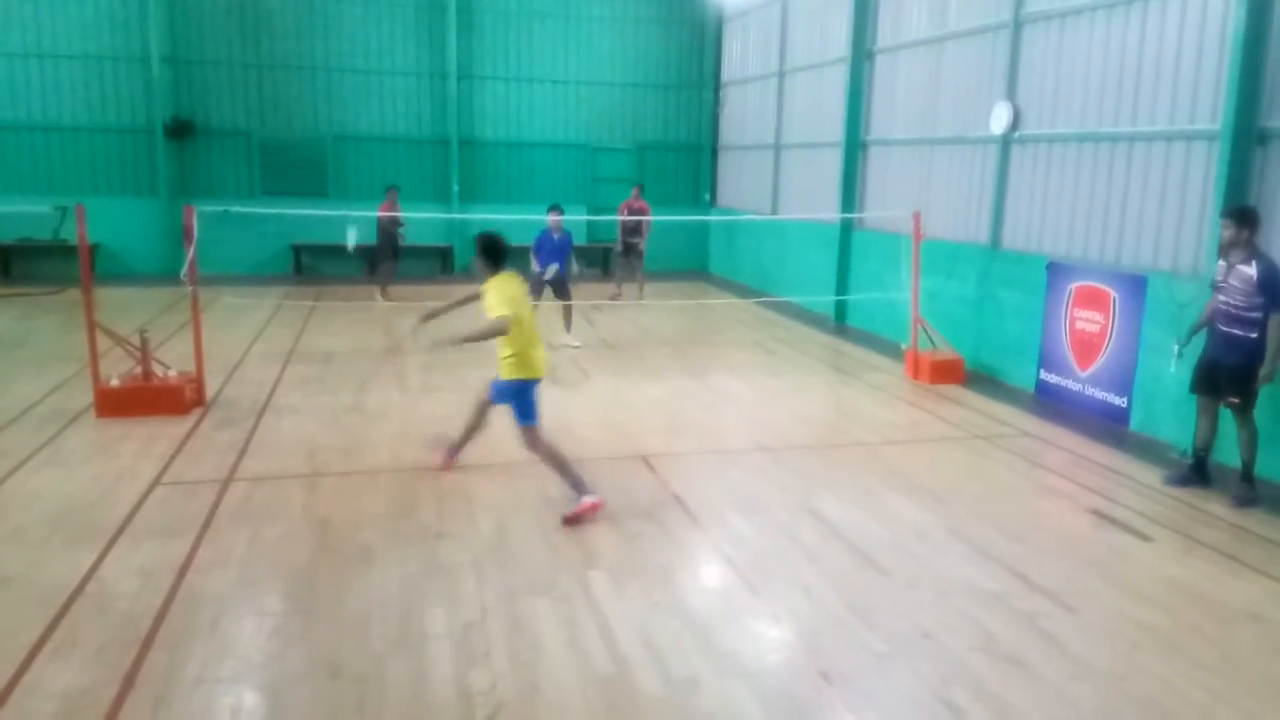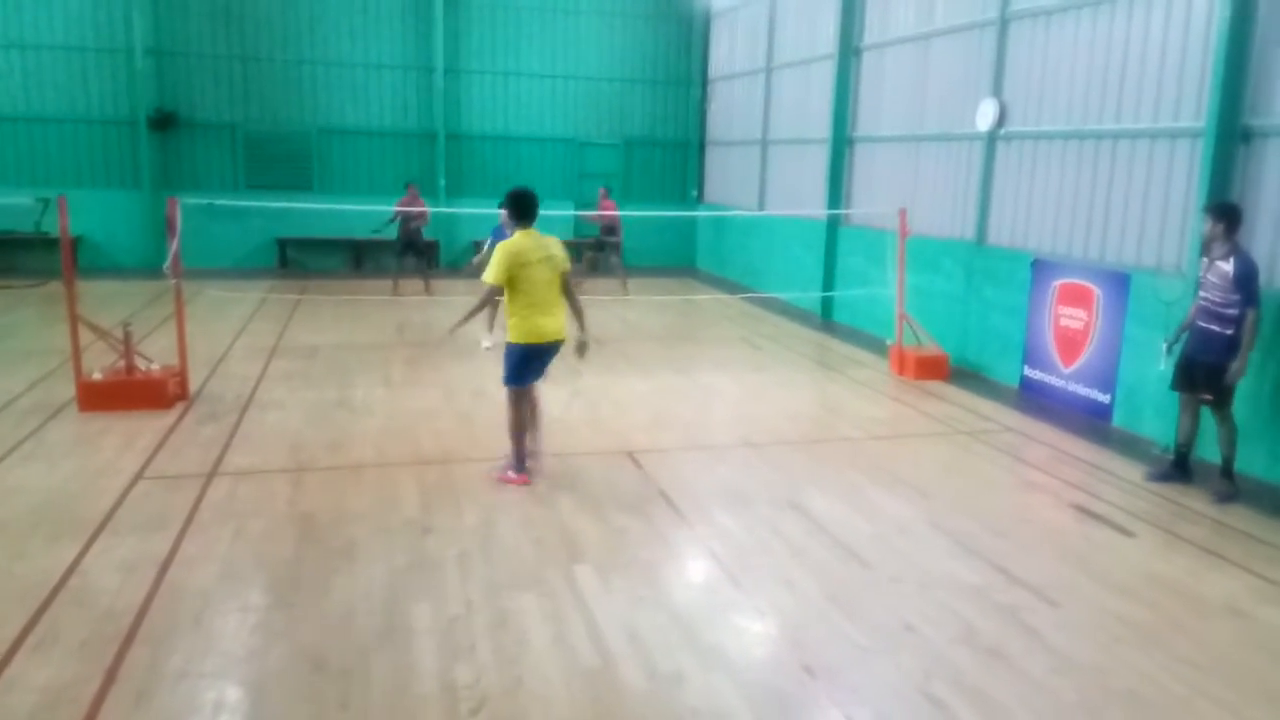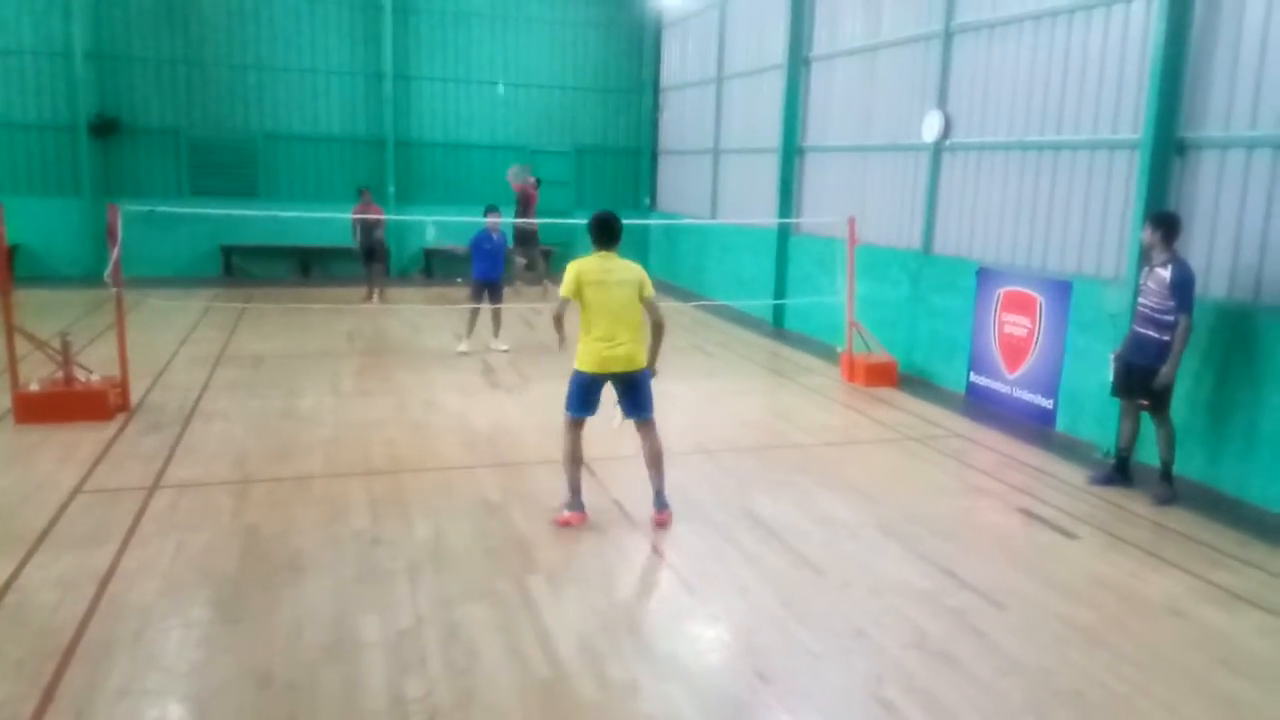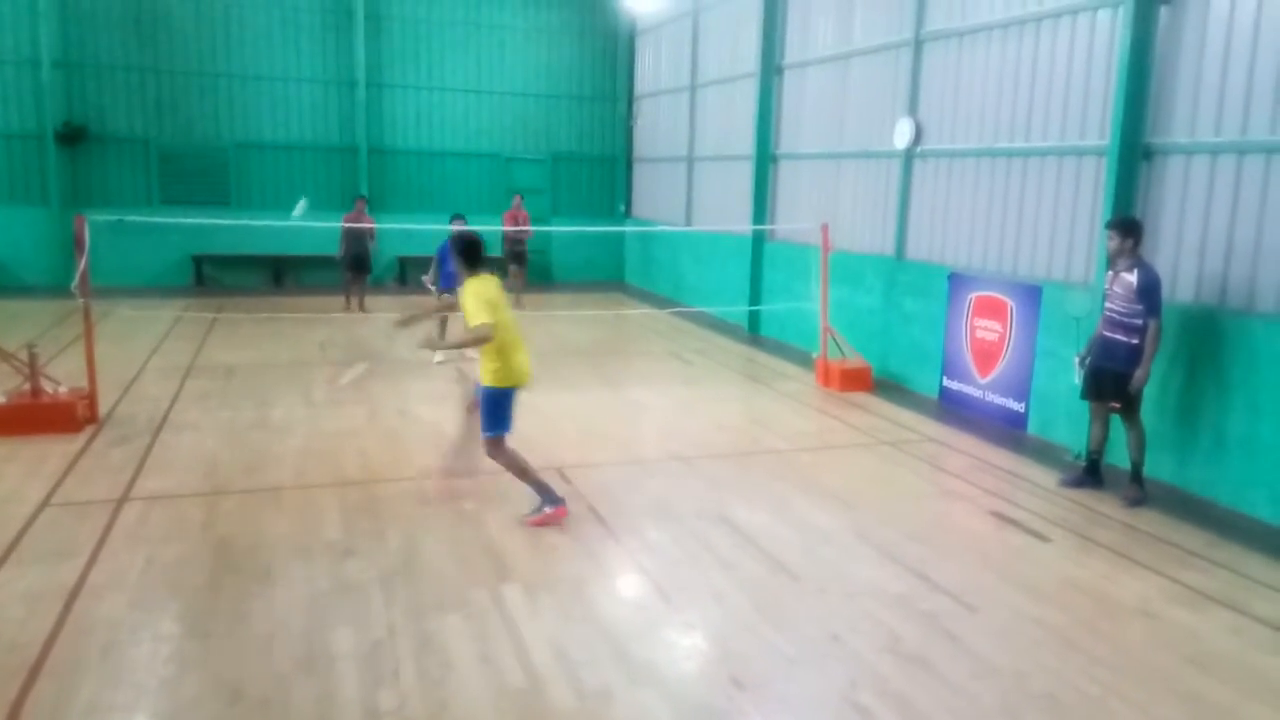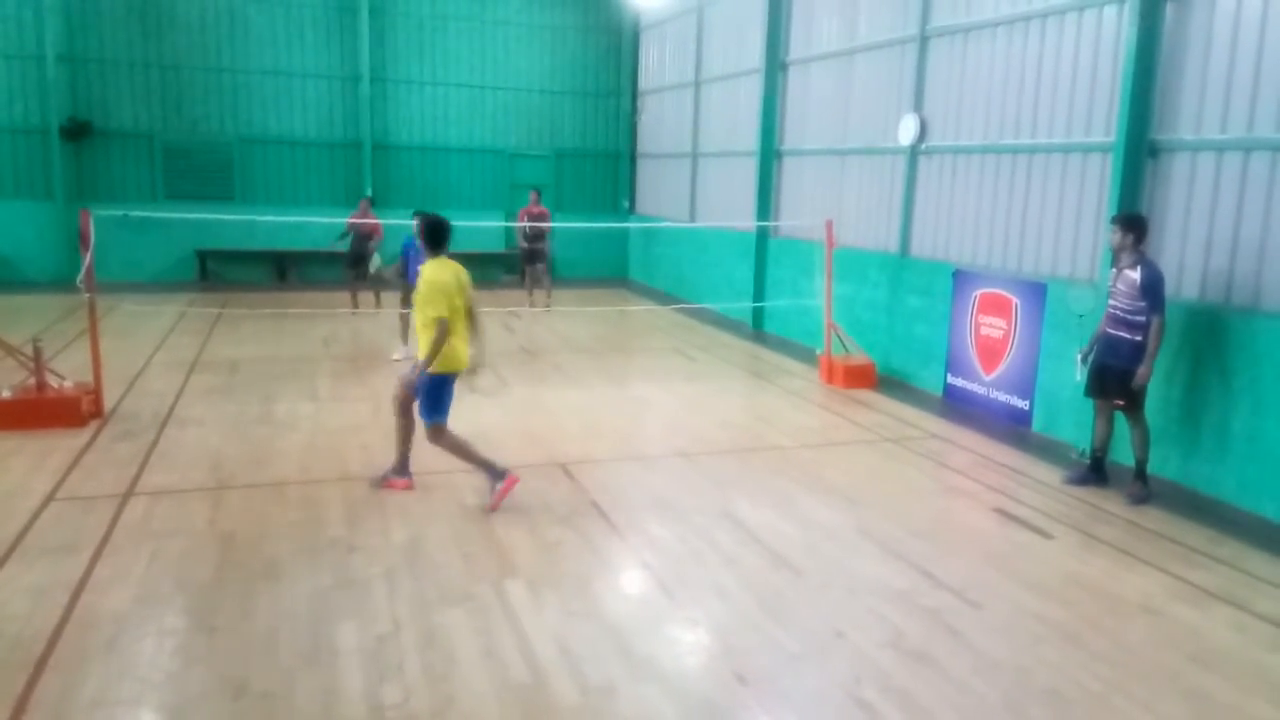
dt=0.7s
person 1, frame 1
left shoulder: (499, 289)
right shoulder: (506, 280)
left elbow: (502, 325)
right elbow: (476, 293)
left wrist: (460, 339)
right wrist: (440, 310)
left hip: (520, 367)
right hip: (520, 362)
left knee: (531, 438)
right knee: (487, 401)
left ankle: (585, 495)
right ankle: (454, 450)
person 1, frame 2
left shoulder: (506, 249)
right shoulder: (555, 245)
left elbow: (488, 296)
right elbow: (569, 291)
left wrist: (461, 322)
right wrist: (583, 331)
left hip: (525, 334)
right hip: (555, 332)
left knee: (516, 396)
right knee: (526, 388)
left ankle: (519, 468)
right ankle: (525, 452)
person 1, frame 3
left shoulder: (578, 269)
right shoulder: (636, 272)
left elbow: (557, 313)
right elbow: (658, 319)
left wrist: (561, 336)
right wrist: (652, 361)
left hip: (591, 361)
right hip: (631, 361)
left knee: (573, 428)
right knee: (647, 428)
left ankle: (575, 505)
right ankle: (659, 503)
person 1, frame 4
left shoulder: (473, 291)
right shoulder: (488, 281)
left elbow: (484, 334)
right elbow: (454, 301)
left wrist: (442, 345)
right wrist: (416, 315)
left hip: (501, 373)
right hip: (512, 366)
left knee: (494, 446)
right knee: (472, 404)
left ankle: (552, 502)
person 1, frame 5
left shoulder: (431, 278)
right shoulder: (457, 270)
left elbow: (441, 329)
right elbow: (470, 315)
left wrist: (418, 369)
right wrist: (474, 349)
left hip: (440, 360)
right hip: (453, 355)
left knee: (435, 433)
right knee: (401, 399)
left ankle: (498, 475)
right ankle: (401, 470)
person 2, frame 1
right shoulder: (1223, 262)
right wrist: (1190, 333)
left hip: (1243, 356)
right hip: (1214, 349)
left knee: (1242, 415)
right knee: (1205, 405)
left ankle: (1247, 480)
right ankle: (1198, 468)
person 2, frame 2
left shoulder: (1243, 265)
right shoulder: (1207, 258)
left elbow: (1251, 314)
left wrist: (1242, 357)
right wrist: (1177, 334)
left hip: (1220, 354)
right hip: (1194, 347)
left knee: (1220, 411)
right knee: (1187, 402)
left ankle: (1227, 476)
right ankle: (1180, 464)
person 2, frame 3
left shoulder: (1180, 273)
right shoulder: (1148, 268)
left elbow: (1184, 322)
left wrist: (1171, 364)
right wrist: (1123, 347)
left hip: (1157, 360)
right hip: (1134, 355)
left knee: (1159, 416)
right knee: (1127, 408)
left ankle: (1166, 479)
right ankle: (1121, 469)
person 2, frame 4
left shoulder: (1146, 277)
right shoulder: (1112, 272)
left elbow: (1154, 325)
left wrist: (1145, 367)
right wrist: (1088, 349)
left hip: (1127, 364)
right hip: (1101, 358)
left knee: (1131, 419)
right knee: (1097, 411)
left ankle: (1137, 481)
right ankle: (1092, 471)
person 2, frame 5
left shoulder: (1150, 274)
right shoulder: (1116, 269)
left elbow: (1157, 322)
left wrist: (1147, 364)
right wrist: (1091, 345)
left hip: (1130, 360)
right hip: (1105, 355)
left knee: (1134, 416)
right knee: (1102, 408)
left ankle: (1141, 478)
right ankle: (1096, 468)
